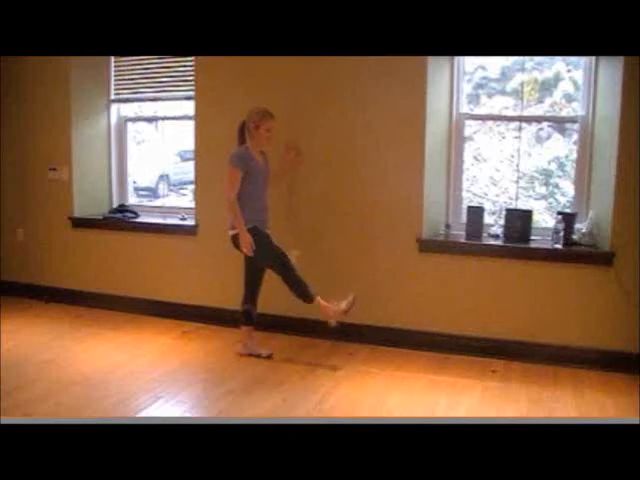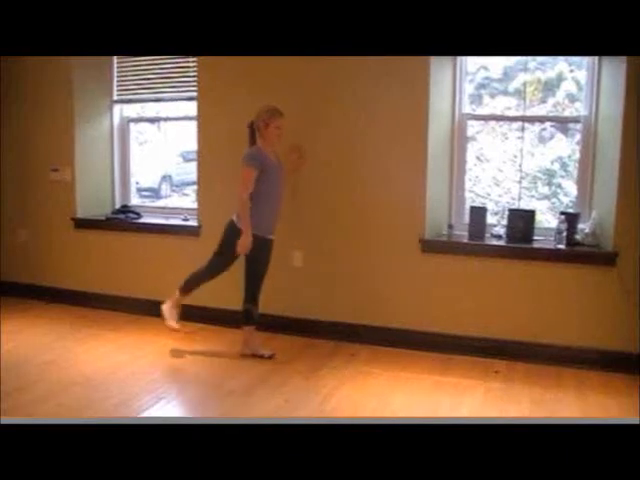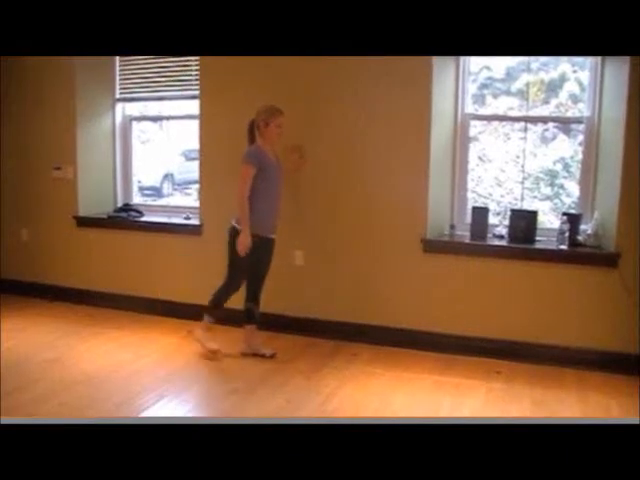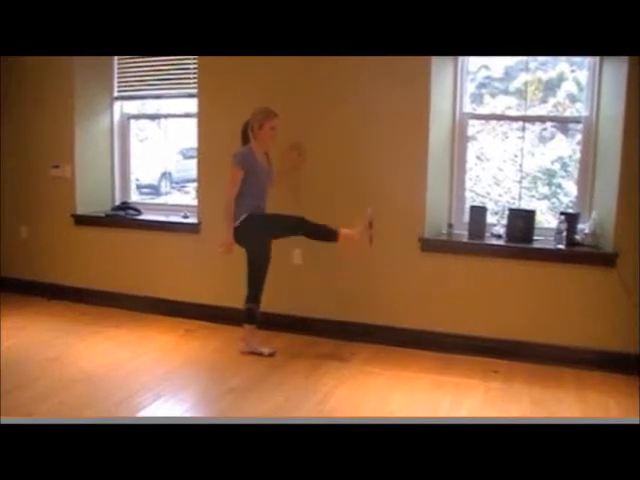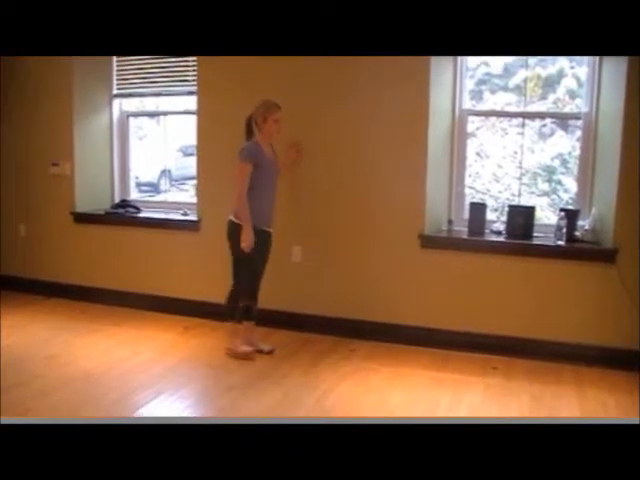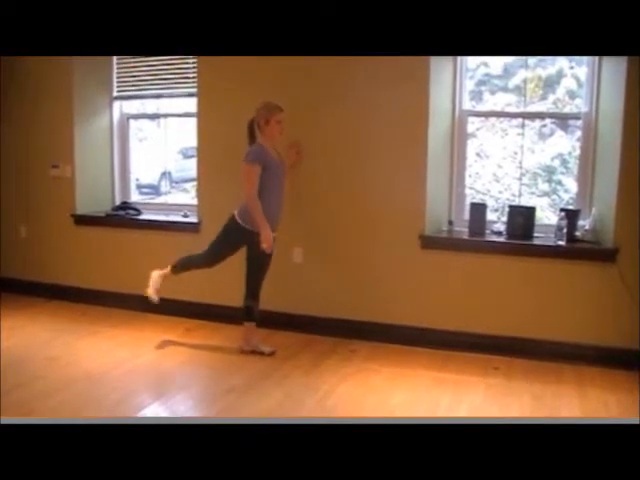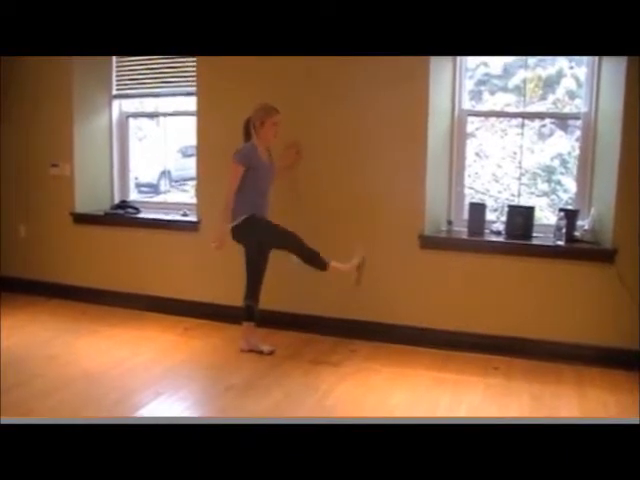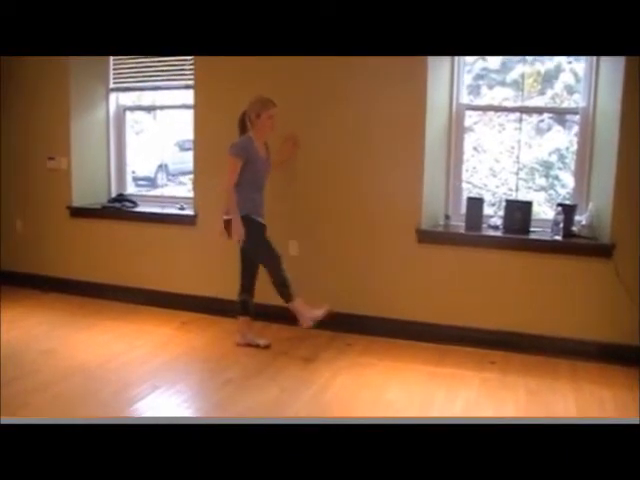
dt=0.4s
person 1, frame 1
left shoulder: (262, 156)
right shoulder: (239, 156)
right elbow: (231, 197)
left wrist: (286, 166)
right wrist: (242, 232)
left hip: (259, 229)
right hip: (246, 230)
left knee: (253, 287)
right knee: (283, 265)
left ankle: (247, 342)
right ankle: (327, 308)
person 1, frame 2
left shoulder: (275, 156)
right shoulder: (254, 155)
right elbow: (244, 195)
left wrist: (291, 166)
right wrist: (246, 232)
left hip: (266, 234)
right hip: (245, 229)
left knee: (254, 288)
right knee: (213, 268)
left ankle: (250, 342)
right ankle: (173, 303)
person 1, frame 3
left shoulder: (272, 154)
right shoulder: (253, 154)
right elbow: (242, 194)
left wrist: (292, 164)
right wrist: (245, 232)
left hip: (265, 232)
right hip: (247, 229)
left knee: (255, 287)
right knee: (234, 280)
left ankle: (251, 341)
right ankle: (204, 328)
person 1, frame 4
left shoulder: (265, 156)
right shoulder: (243, 156)
right elbow: (230, 196)
left wrist: (291, 166)
right wrist: (228, 232)
left hip: (257, 224)
right hip: (246, 223)
left knee: (257, 284)
right knee: (299, 225)
left ankle: (249, 340)
right ankle: (352, 235)
person 1, frame 5
left shoulder: (270, 150)
right shoulder: (250, 149)
right elbow: (241, 191)
left wrist: (287, 162)
right wrist: (247, 229)
left hip: (263, 227)
right hip: (244, 225)
left knee: (253, 281)
right knee: (243, 280)
left ankle: (249, 336)
right ankle: (236, 339)
person 1, frame 6
left shoulder: (275, 152)
right shoulder: (256, 153)
right elbow: (251, 194)
left wrist: (289, 163)
right wrist: (264, 228)
left hip: (264, 229)
right hip: (245, 224)
left knee: (255, 285)
right knee: (208, 258)
left ankle: (249, 339)
right ankle: (162, 274)
person 1, frame 7
left shoulder: (267, 153)
right shoulder: (245, 152)
right elbow: (230, 193)
left wrist: (286, 163)
right wrist: (224, 228)
left hip: (258, 223)
right hip: (244, 222)
left knee: (255, 281)
right knee: (292, 241)
left ankle: (248, 338)
right ankle: (344, 269)
person 1, frame 8
left shoulder: (264, 146)
right shoulder: (241, 146)
right elbow: (230, 186)
left wrist: (283, 156)
right wrist: (236, 222)
left hip: (254, 218)
right hip: (241, 217)
left knee: (250, 276)
right knee: (272, 260)
left ankle: (244, 332)
right ankle: (301, 311)
